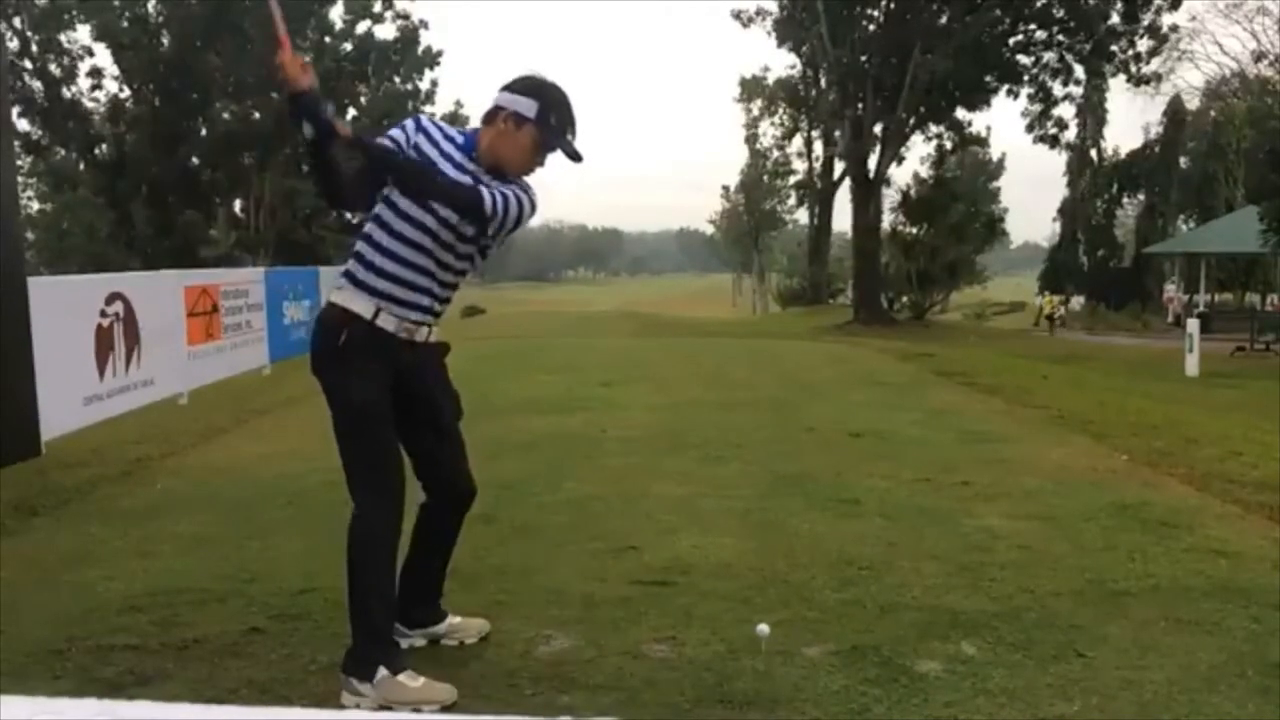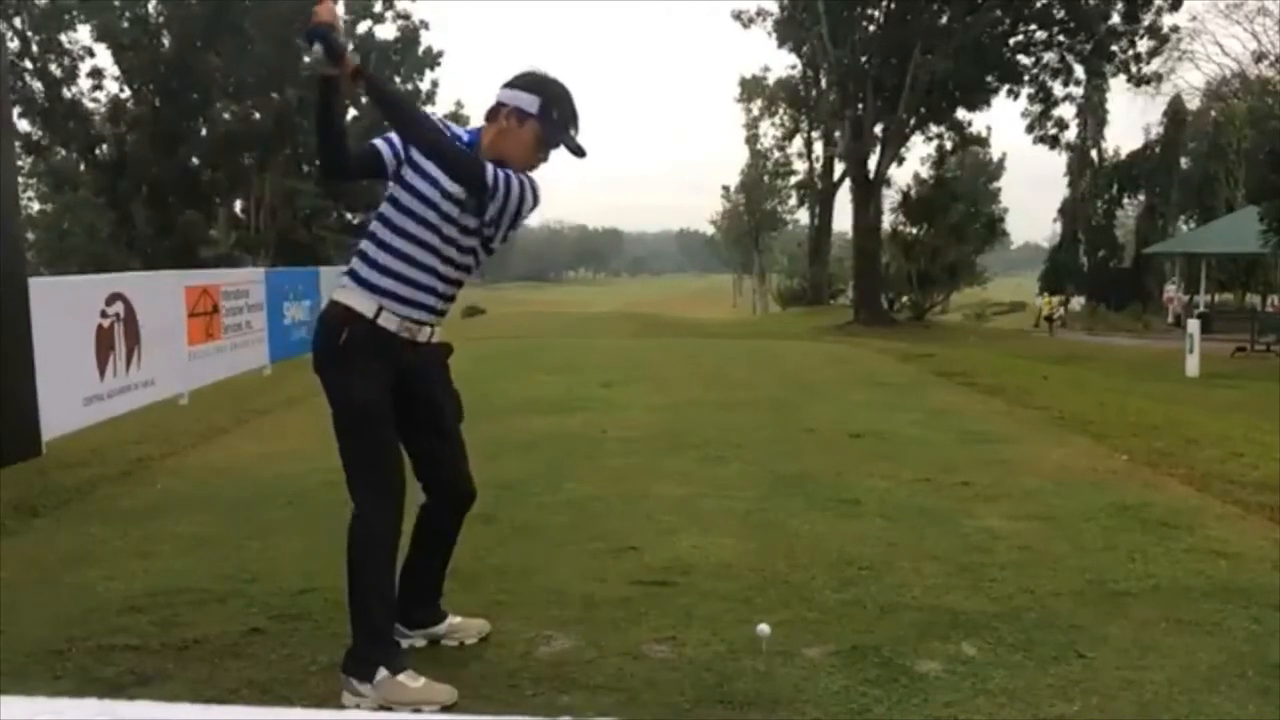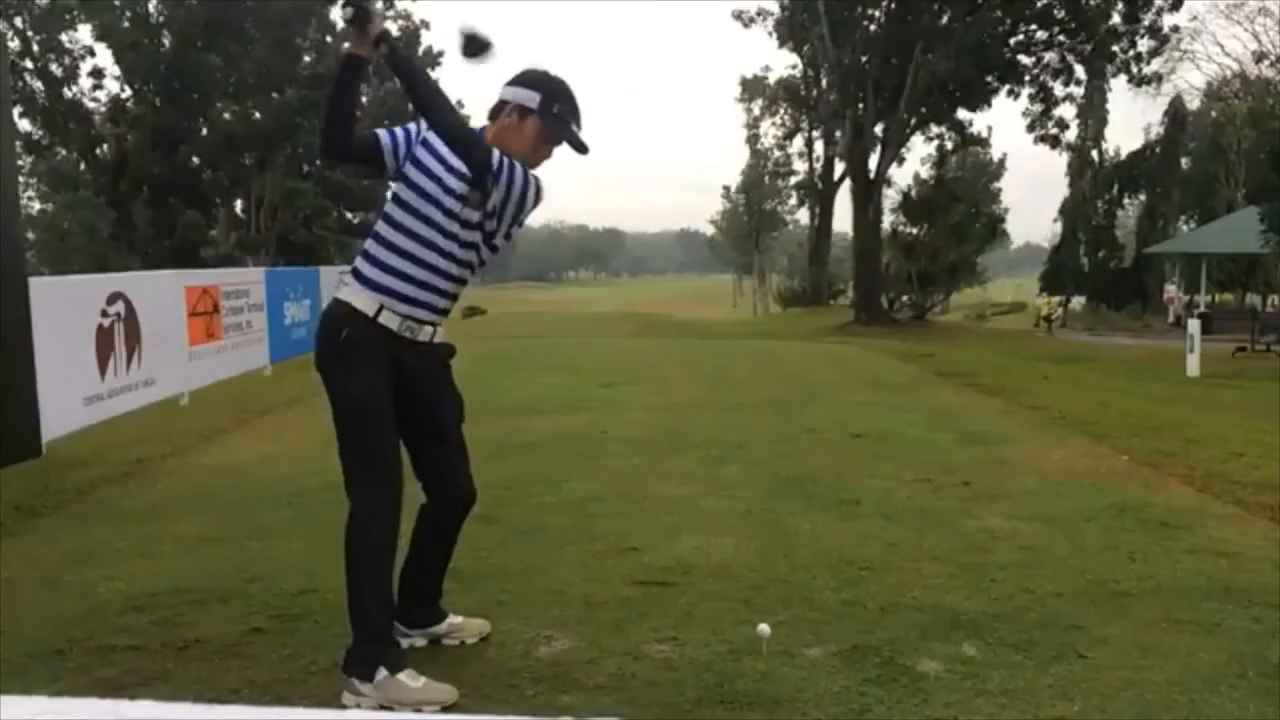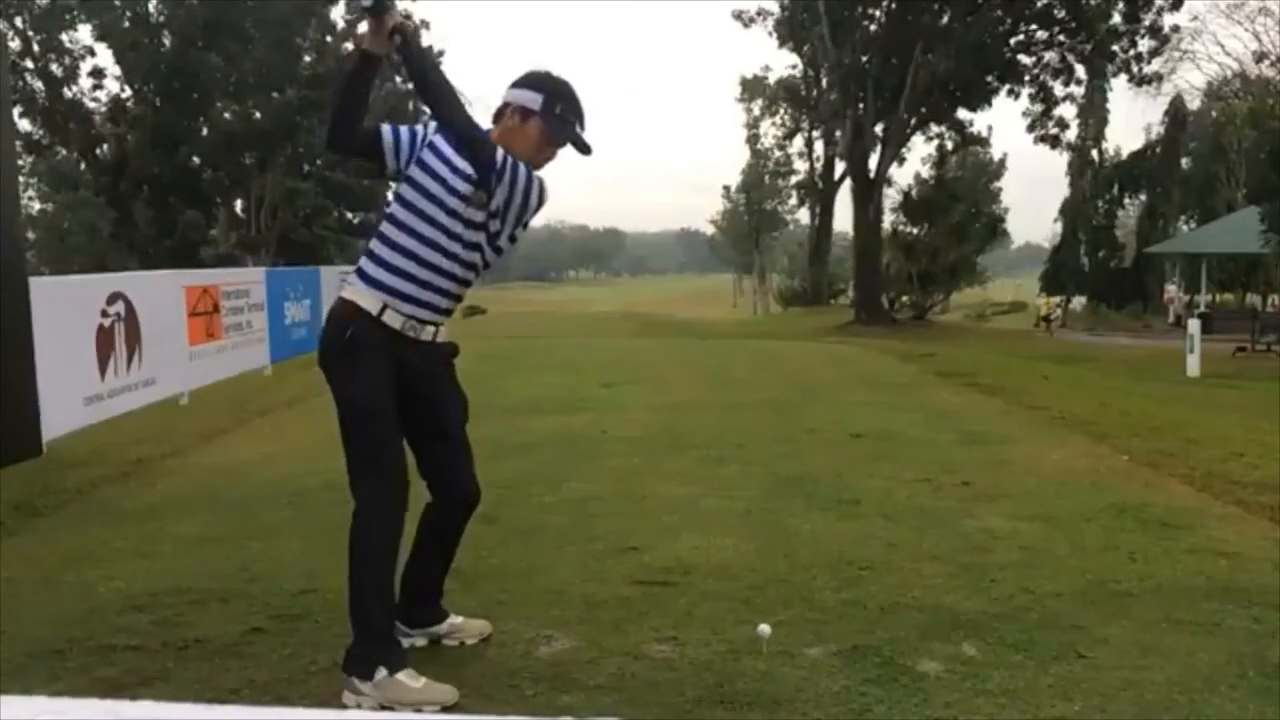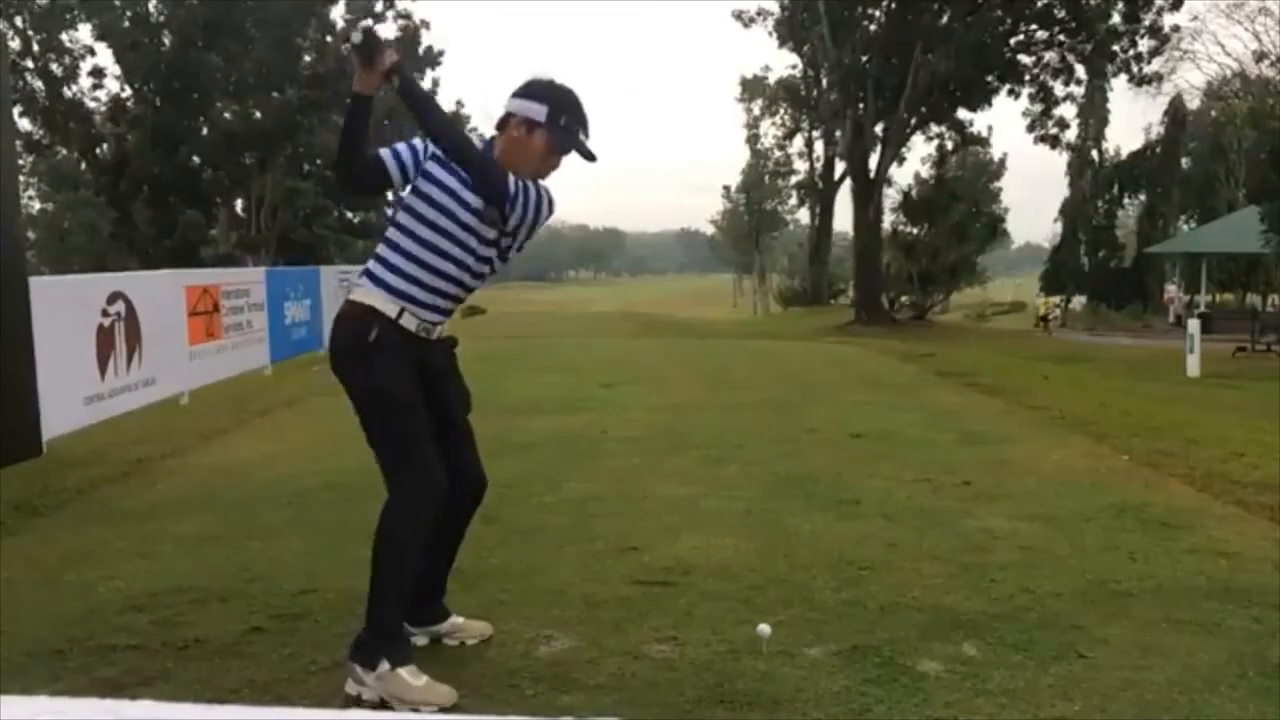
dt=0.3s
person 1, frame 1
left shoulder: (517, 200)
right shoulder: (422, 133)
left elbow: (446, 195)
right elbow: (345, 195)
left wrist: (349, 132)
right wrist: (313, 117)
left hip: (414, 347)
right hip: (354, 334)
left knee: (452, 485)
right knee: (381, 493)
left ankle: (416, 614)
right ankle: (369, 669)
person 1, frame 2
left shoulder: (521, 193)
right shoulder: (421, 144)
left elbow: (444, 157)
right elbow: (337, 167)
left wrist: (363, 77)
right wrist: (331, 78)
left hip: (418, 349)
right hip: (356, 334)
left knee: (453, 488)
right knee: (381, 493)
left ankle: (417, 614)
right ankle: (370, 669)
person 1, frame 3
left shoulder: (522, 188)
right shoulder: (424, 141)
left elbow: (453, 131)
right elbow: (337, 145)
left wrist: (386, 45)
right wrist: (356, 55)
left hip: (420, 348)
right hip: (358, 333)
left knee: (452, 489)
right knee: (378, 493)
left ankle: (417, 613)
right ankle: (370, 667)
person 1, frame 4
left shoulder: (529, 189)
right shoulder: (429, 141)
left elbow: (460, 130)
right elbow: (344, 139)
left wrist: (406, 42)
right wrist: (371, 51)
left hip: (423, 347)
right hip: (362, 332)
left knee: (458, 488)
right knee: (383, 490)
left ankle: (417, 613)
right ankle: (371, 667)
person 1, frame 5
left shoulder: (534, 202)
right shoulder: (435, 151)
left elbow: (470, 168)
right elbow: (352, 176)
left wrist: (406, 82)
right wrist: (364, 92)
left hip: (426, 344)
right hip: (371, 332)
left knee: (464, 481)
right knee: (418, 484)
left ankle: (420, 613)
right ankle: (376, 659)
